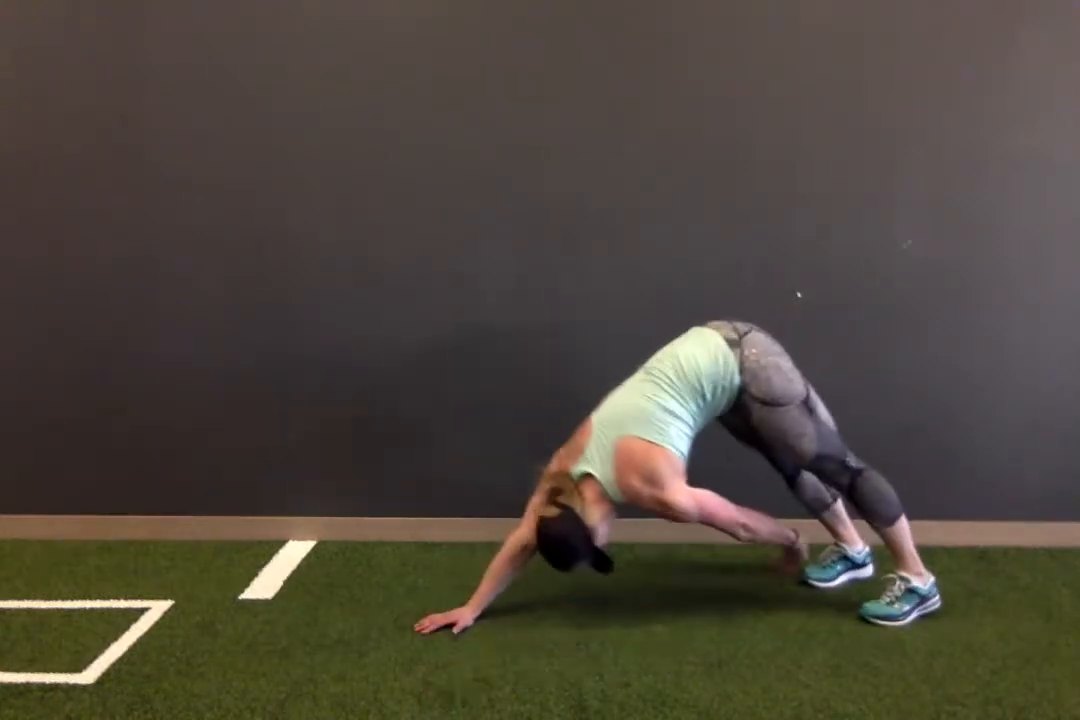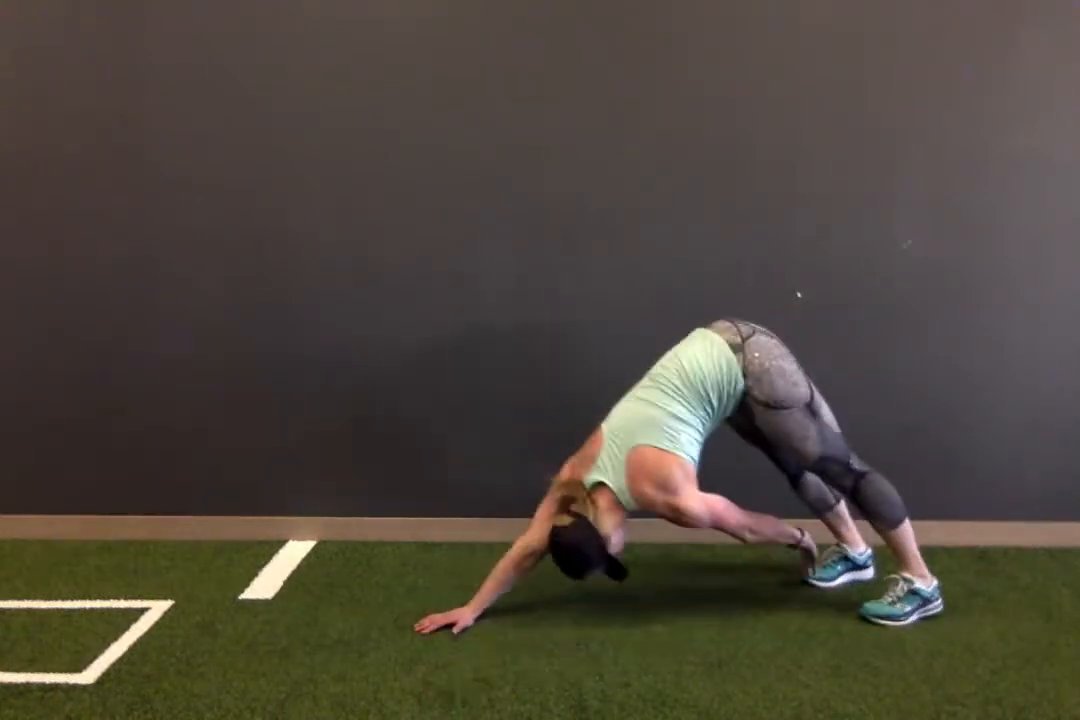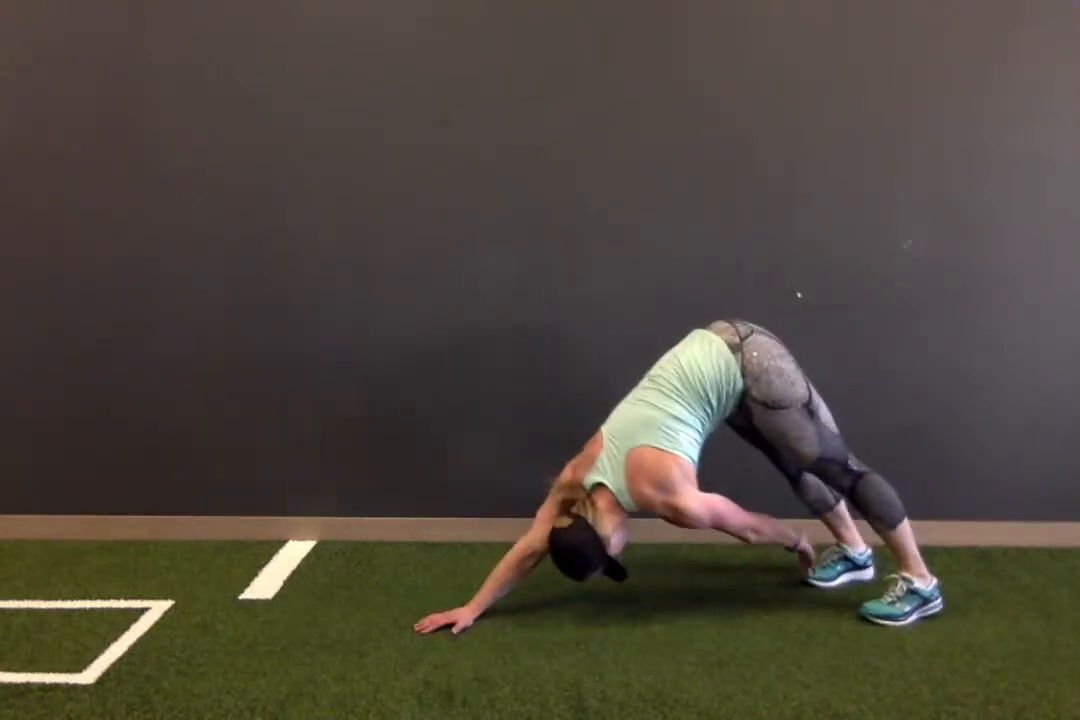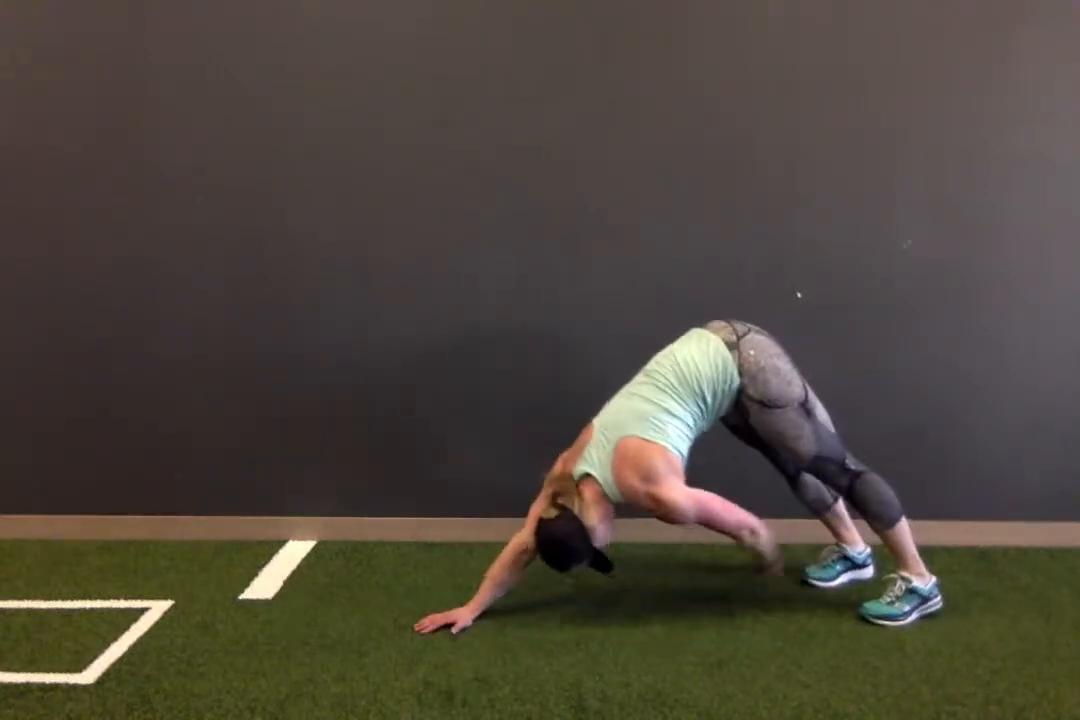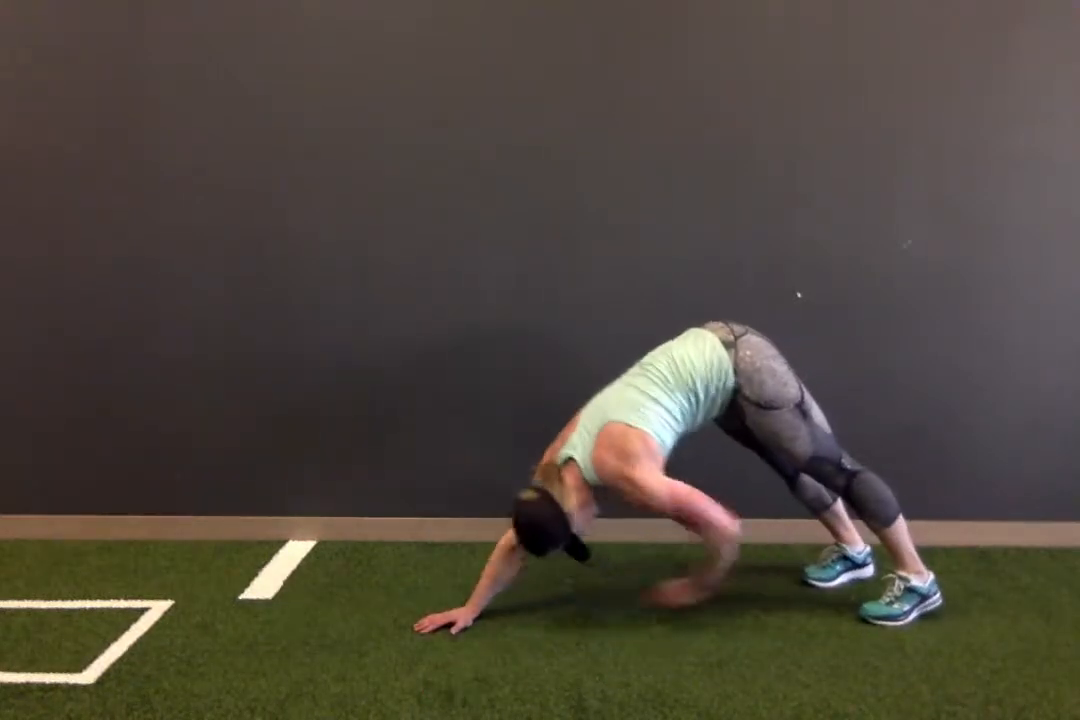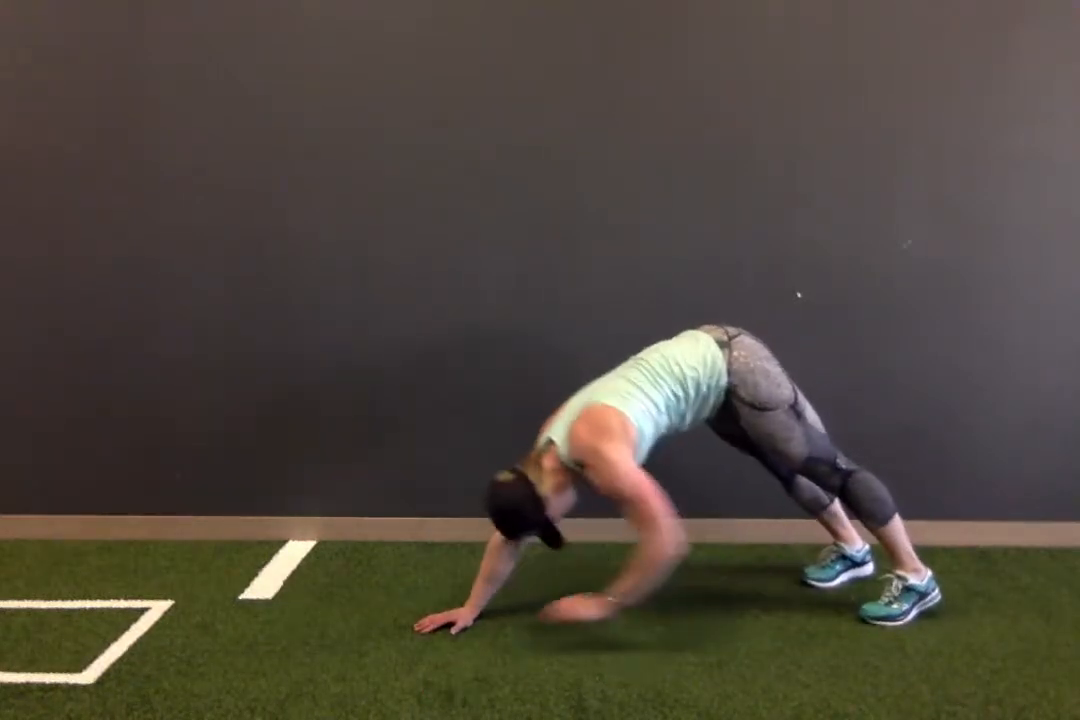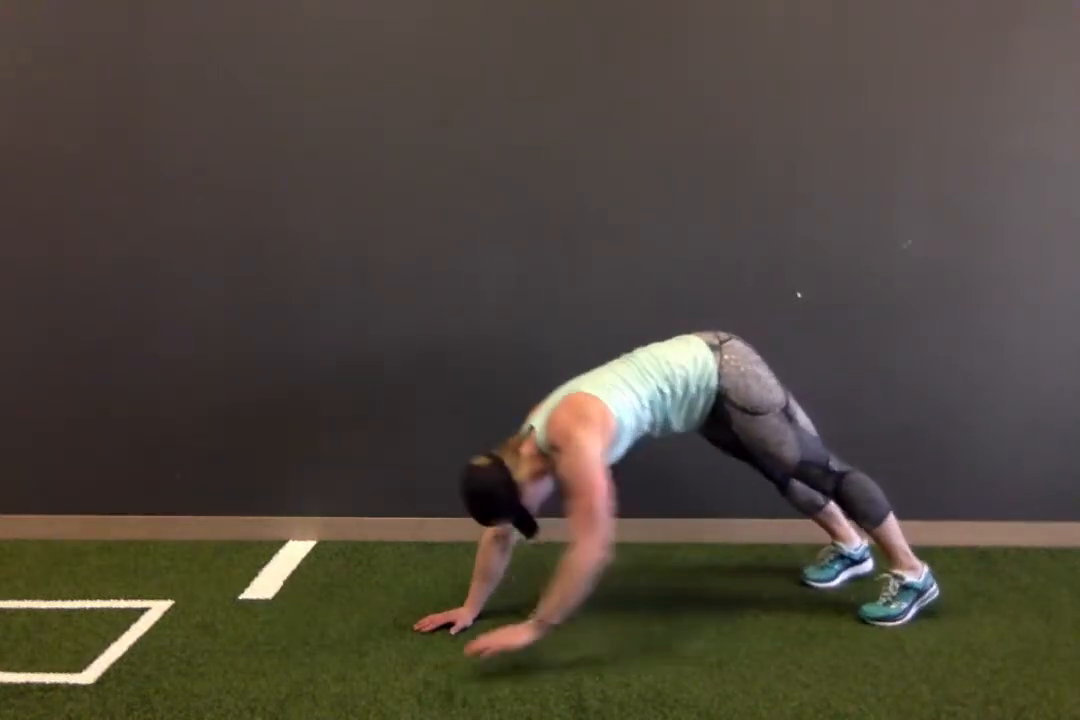
dt=0.1s
person 1, frame 1
left shoulder: (650, 488)
right shoulder: (567, 465)
left elbow: (743, 523)
right elbow: (524, 537)
left wrist: (790, 542)
right wrist: (471, 608)
left hip: (742, 362)
right hip: (716, 350)
left knee: (836, 463)
right knee: (786, 457)
left ankle: (916, 580)
right ankle: (850, 550)
person 1, frame 2
left shoulder: (660, 494)
right shoulder: (578, 473)
left elbow: (748, 526)
right elbow: (530, 544)
left wrist: (799, 539)
right wrist: (471, 609)
left hip: (748, 362)
right hip: (720, 347)
left knee: (839, 466)
right knee: (791, 457)
left ankle: (920, 583)
right ankle: (852, 552)
person 1, frame 3
left shoulder: (661, 495)
right shoulder: (579, 475)
left elbow: (750, 526)
right elbow: (531, 544)
left wrist: (798, 544)
right wrist: (471, 609)
left hip: (747, 362)
right hip: (718, 349)
left knee: (837, 467)
right knee: (791, 458)
left ankle: (919, 582)
right ankle: (853, 552)
person 1, frame 4
left shoulder: (647, 485)
right shoulder: (567, 474)
left elbow: (748, 526)
right elbow: (524, 541)
left wrist: (771, 563)
right wrist: (472, 608)
left hip: (743, 362)
right hip: (716, 351)
left knee: (836, 465)
right knee: (789, 458)
left ankle: (918, 581)
right ankle: (852, 551)
person 1, frame 5
left shoulder: (626, 473)
right shoulder: (557, 463)
left elbow: (724, 528)
right elbow: (516, 538)
left wrist: (699, 586)
right wrist: (469, 608)
left hip: (739, 364)
right hip: (712, 352)
left knee: (832, 466)
right knee: (786, 459)
left ankle: (916, 579)
right ankle: (851, 551)
person 1, frame 6
left shoulder: (599, 454)
right shoulder: (546, 448)
left elbow: (668, 538)
right elbow: (509, 536)
left wrist: (608, 603)
right wrist: (471, 608)
left hip: (732, 366)
right hip: (710, 366)
left knee: (825, 465)
right knee: (781, 461)
left ankle: (915, 579)
right ankle: (851, 551)
person 1, frame 7
left shoulder: (572, 444)
right shoulder: (523, 447)
left elbow: (594, 546)
right elbow: (500, 534)
left wrist: (534, 628)
right wrist: (470, 607)
left hip: (721, 373)
right hip: (698, 369)
left knee: (818, 467)
right knee: (775, 464)
left ankle: (912, 575)
right ankle: (849, 547)
